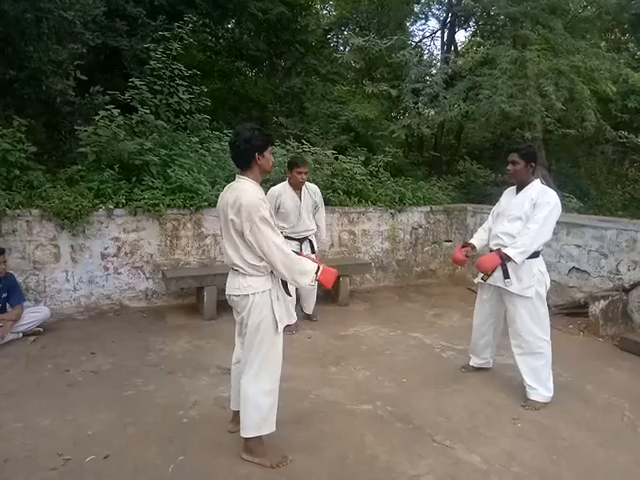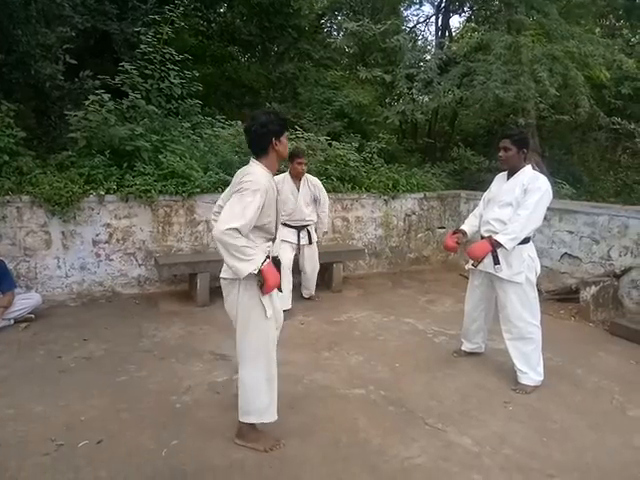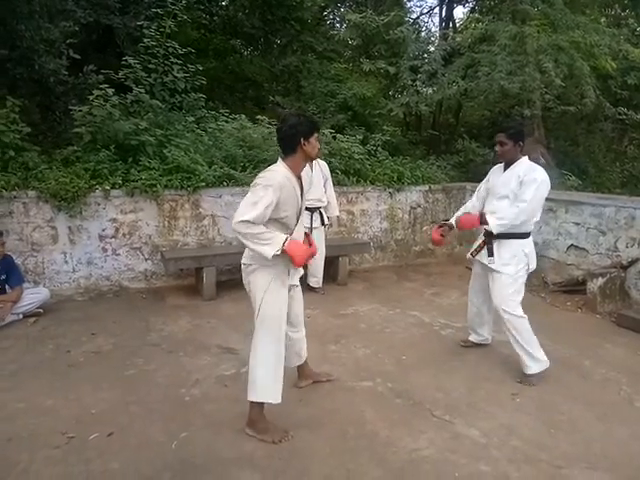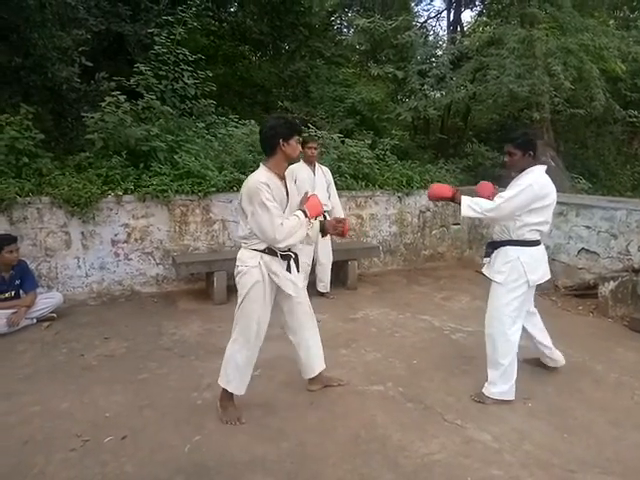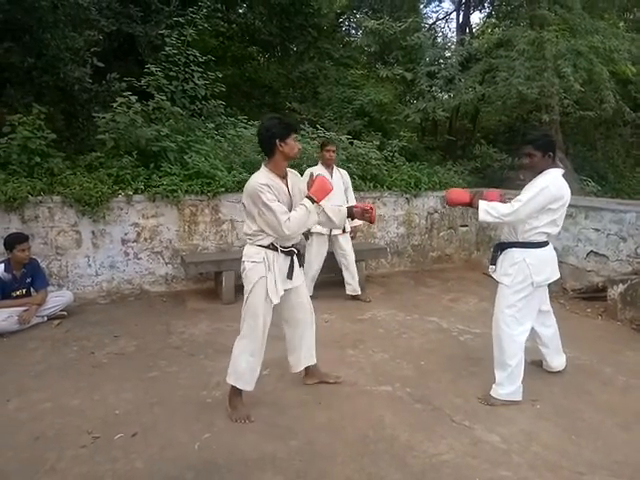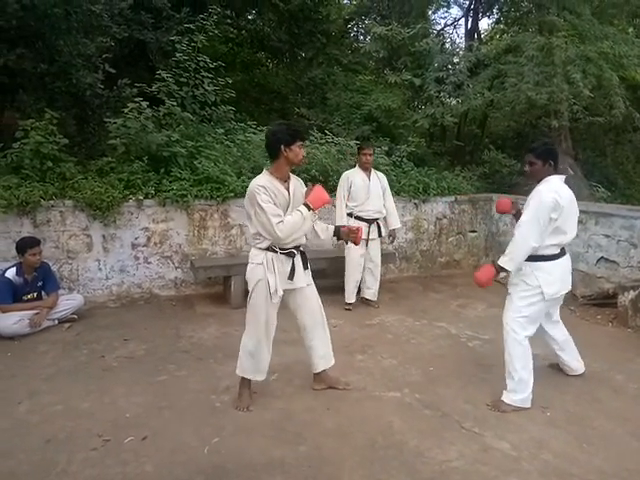
dt=0.5s
person 1, frame 1
left shoulder: (230, 193)
right shoulder: (252, 199)
right elbow: (276, 252)
left wrist: (302, 263)
right wrist: (317, 272)
left hip: (241, 283)
right hip: (258, 289)
left knee: (245, 354)
right knee: (262, 362)
left ankle: (239, 415)
right ankle: (253, 442)
person 1, frame 2
left shoulder: (251, 174)
right shoulder: (258, 182)
left elbow: (220, 211)
right elbow: (223, 231)
right wrist: (258, 266)
left hip: (248, 270)
right hip: (247, 277)
left knee: (273, 323)
right knee: (259, 347)
left ankle: (250, 394)
right ankle: (248, 427)
person 1, frame 3
left shoulder: (297, 177)
right shoulder: (272, 180)
right elbow: (242, 223)
left wrist: (300, 242)
right wrist: (285, 245)
left hip: (285, 261)
right hip: (264, 263)
left knee: (294, 318)
right knee: (270, 332)
left ankle: (303, 371)
right ankle: (257, 416)
person 1, frame 4
left shoulder: (283, 181)
right shoulder: (258, 185)
right elbow: (276, 234)
left wrist: (323, 226)
right wrist: (306, 212)
left hip: (282, 264)
right hip: (258, 265)
left knee: (304, 320)
right knee: (248, 333)
left ankle: (315, 375)
right ankle: (226, 397)
person 1, frame 5
left shoulder: (293, 177)
right shoulder: (259, 186)
left elbow: (317, 211)
right elbow: (287, 228)
left wrist: (350, 212)
right wrist: (311, 198)
left hip: (287, 260)
right hip: (262, 262)
left knee: (301, 315)
right knee: (254, 328)
left ankle: (310, 370)
right ankle: (236, 395)
person 1, frame 6
left shoulder: (297, 183)
right shoulder: (259, 188)
left elbow: (308, 225)
right elbow: (280, 232)
left wrist: (338, 231)
right wrist: (308, 207)
left hip: (295, 261)
right hip: (267, 263)
left knee: (313, 317)
right knee: (260, 326)
left ankle: (321, 374)
right ankle: (246, 383)
person 2, frame 1
left shoulder: (546, 197)
right shoulder: (508, 193)
left elbow: (534, 235)
right elbow: (491, 223)
left wrist: (503, 255)
right wrist: (473, 245)
left hip: (524, 271)
right hip: (496, 266)
left knee: (529, 332)
right knee: (484, 318)
left ankle: (540, 391)
right ankle: (480, 359)
person 2, frame 2
left shoulder: (537, 183)
right shoulder: (499, 179)
left elbow: (525, 221)
right elbow: (482, 209)
left wrist: (495, 242)
right wrist: (464, 232)
left hip: (514, 257)
right hip: (486, 253)
left knee: (519, 317)
right knee: (476, 304)
left ankle: (530, 375)
right ankle: (472, 344)
person 2, frame 3
left shoulder: (535, 175)
right shoulder: (497, 170)
left elbow: (522, 211)
right elbow: (478, 200)
left wrist: (483, 219)
right wrist: (452, 223)
left hip: (513, 249)
right hip: (489, 243)
left knee: (506, 306)
right knee: (478, 295)
left ankle: (534, 364)
right ankle: (479, 336)
person 2, frame 4
left shoulder: (533, 183)
right shoulder: (531, 179)
left elbow: (497, 208)
right elbow: (510, 208)
left wrist: (456, 197)
right wrist: (495, 198)
left hip: (518, 259)
right hip: (519, 254)
left knee: (501, 321)
right knee: (523, 310)
left ankle: (499, 390)
right ankle: (550, 356)
person 2, frame 5
left shoulder: (549, 184)
right shoulder: (548, 181)
left elbow: (516, 212)
right elbow: (526, 212)
left wrist: (475, 203)
right wrist: (503, 205)
left hip: (527, 259)
right hip: (533, 257)
left knee: (507, 321)
right knee: (537, 311)
left ankle: (507, 391)
right ankle: (554, 360)
person 2, frame 6
left shoulder: (544, 193)
right shoulder: (563, 191)
left elbow: (527, 237)
left wrist: (501, 265)
right wrist: (521, 216)
left hip: (538, 271)
right hip: (554, 264)
left knee: (516, 327)
right knee: (548, 318)
left ankle: (517, 397)
right ankle: (571, 364)
person 3, frame 1
left shoulder: (314, 191)
right shoulder: (276, 192)
left elbow: (319, 217)
left wrist: (320, 241)
left hip: (307, 242)
right hip: (286, 243)
left ankle: (308, 310)
person 3, frame 2
left shoulder: (314, 183)
right shoulder: (277, 182)
left elbow: (323, 207)
left wrist: (320, 230)
left hip: (307, 231)
right hip: (286, 231)
left knee: (311, 266)
right knee: (283, 267)
left ankle: (308, 292)
right ankle: (282, 305)
person 3, frame 3
left shoulder: (322, 165)
left elbow: (329, 191)
left wrist: (332, 214)
left hip: (318, 214)
left knee: (318, 251)
left ankle: (314, 283)
person 3, frame 4
left shoulder: (325, 171)
right shoulder: (293, 170)
left elbow: (333, 196)
left wrist: (337, 218)
left hip: (322, 219)
left knee: (325, 257)
right knee: (303, 258)
left ankle: (323, 288)
person 3, frame 5
left shoulder: (343, 174)
right shoulder: (312, 173)
left elbow: (350, 199)
left wrist: (354, 222)
left hip: (341, 223)
right hip: (320, 223)
left knee: (348, 258)
right knee: (313, 260)
left ankle: (354, 291)
person 3, frame 6
left shoulder: (380, 177)
right shoulder: (348, 176)
left elbow: (388, 202)
right elbow: (341, 202)
left wrist: (393, 226)
left hip: (375, 226)
right hip: (356, 225)
left knee: (373, 263)
right knee: (354, 263)
left ankle: (369, 295)
right ankle: (349, 299)
